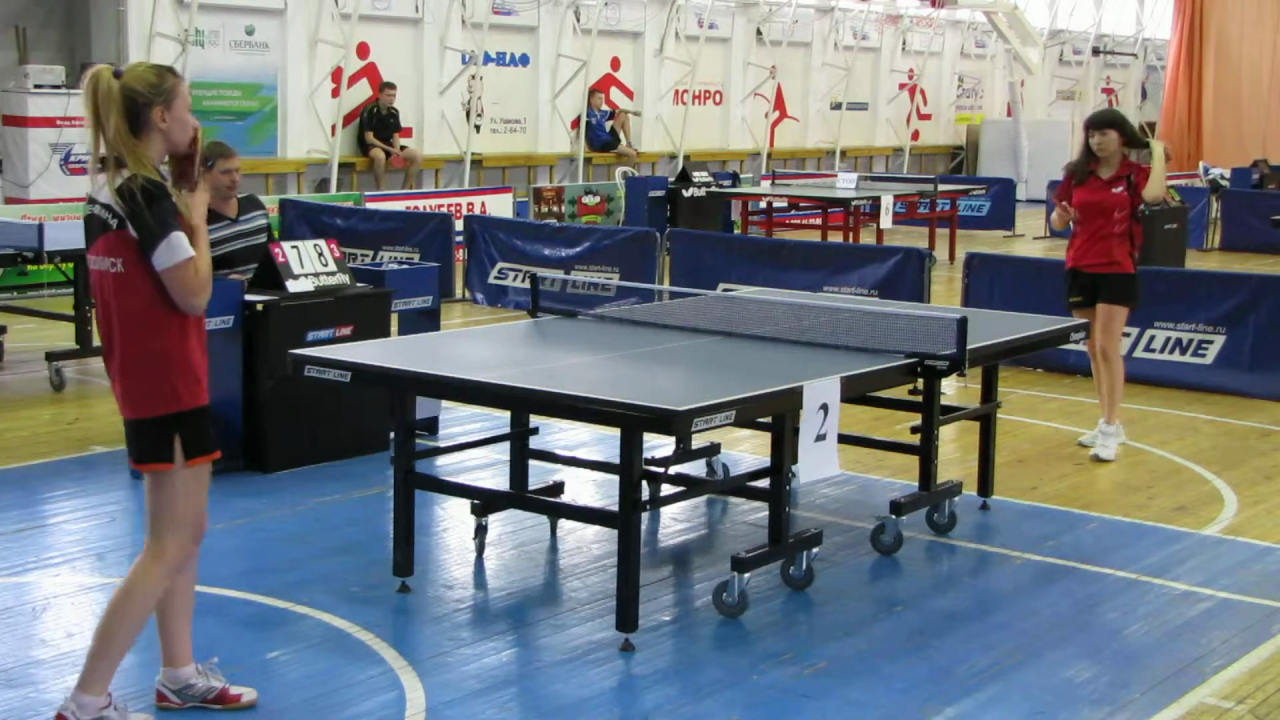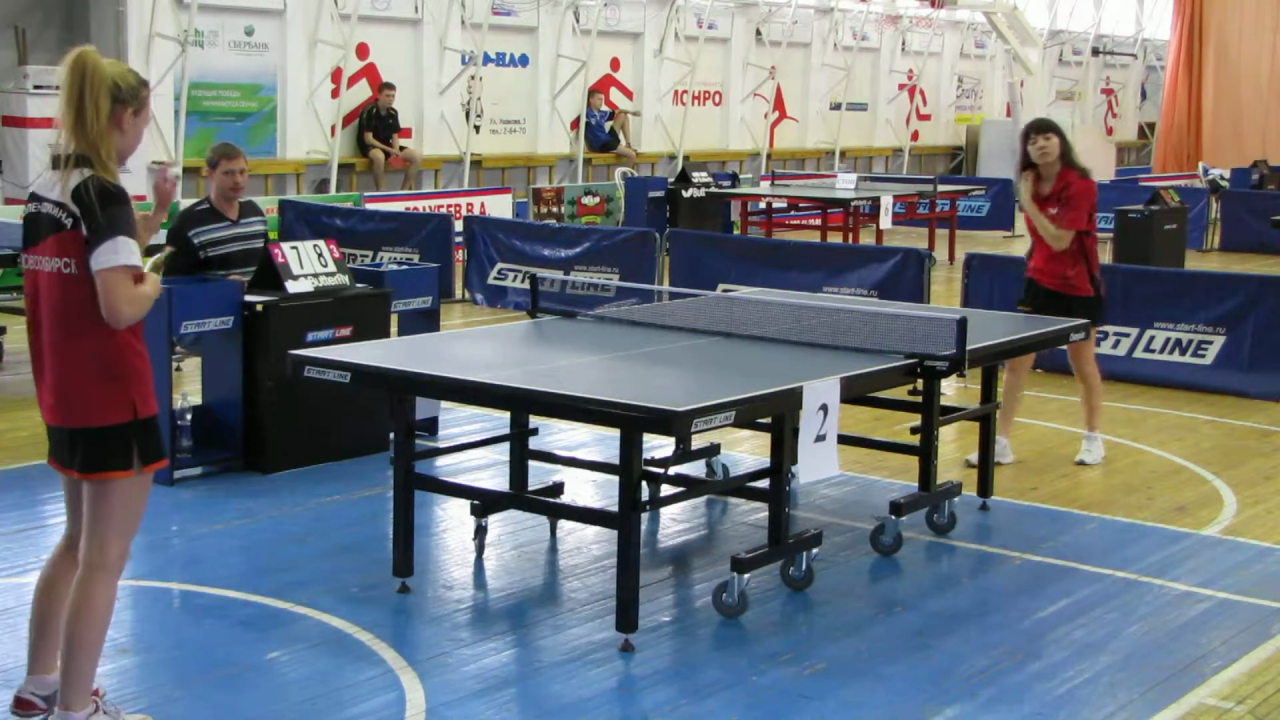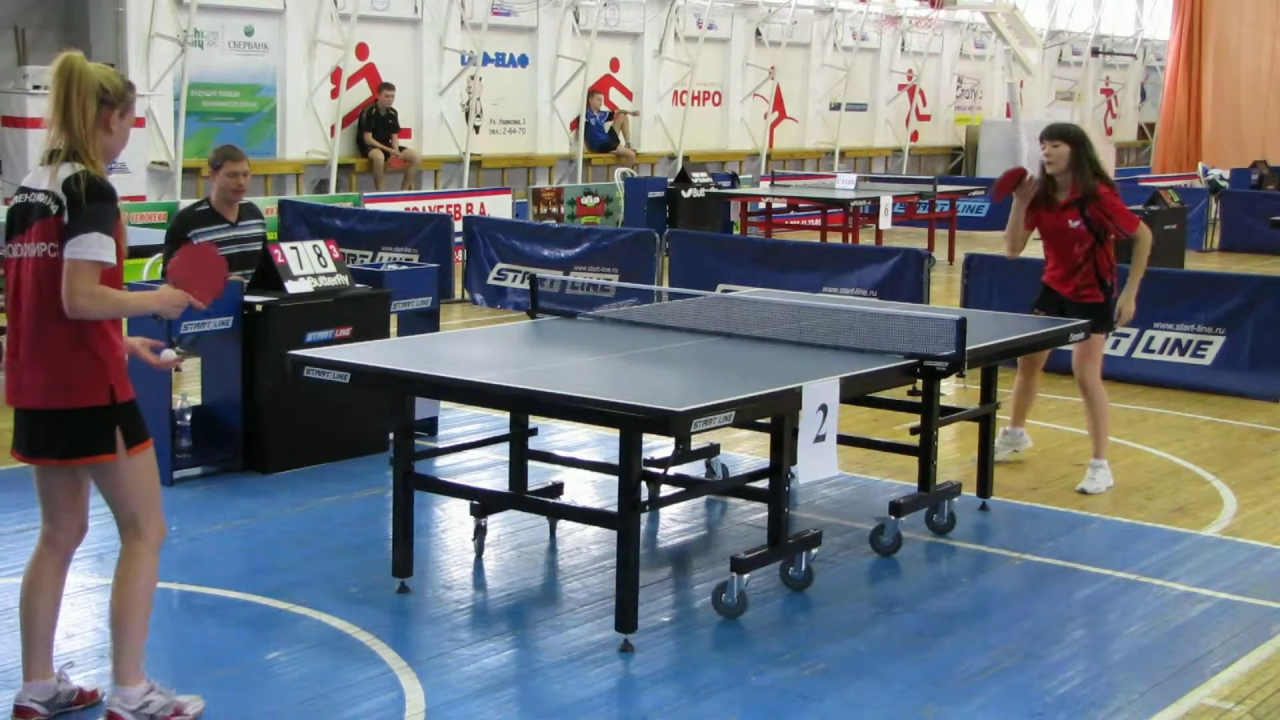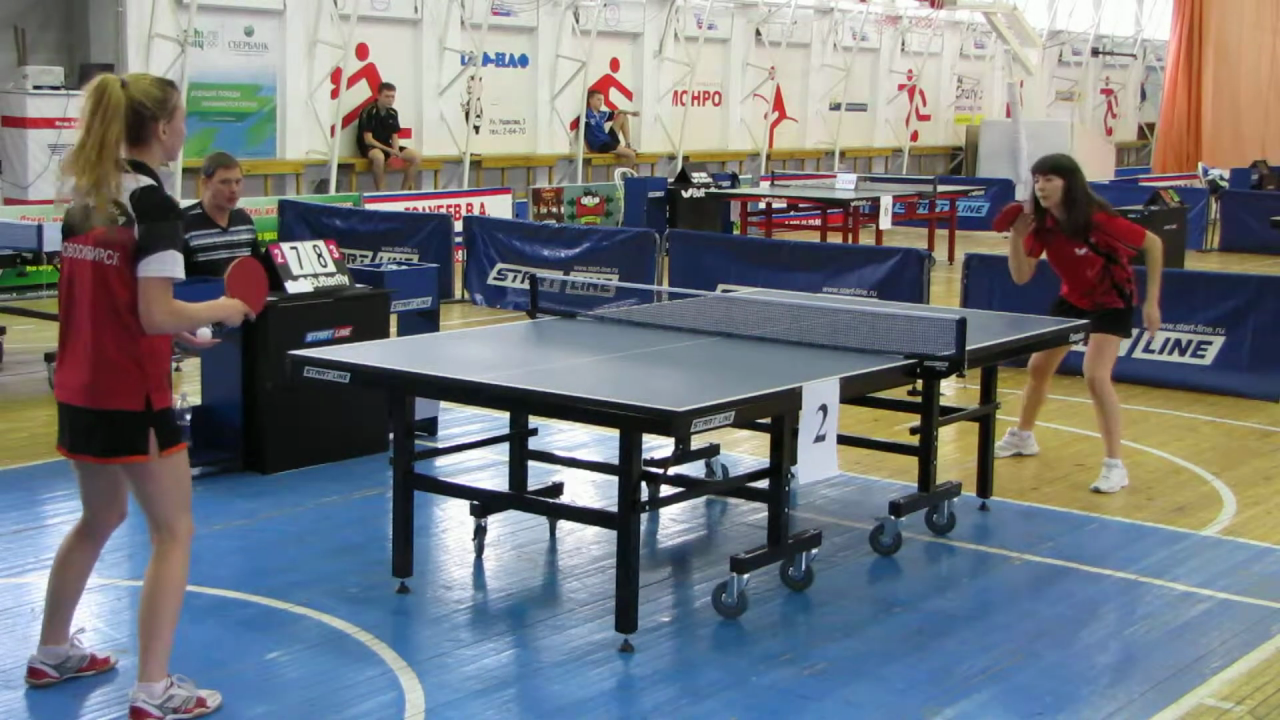
dt=1s
person 1, frame 1
left shoulder: (113, 186)
right shoulder: (147, 194)
left elbow: (159, 266)
right elbow: (194, 295)
left wrist: (184, 187)
right wrist: (197, 213)
left hip: (146, 382)
right hip: (167, 388)
left knee: (185, 534)
right knee: (166, 549)
person 1, frame 2
left shoulder: (44, 191)
right shoulder: (101, 193)
right elbow: (120, 306)
left wrist: (149, 224)
right wrist: (153, 283)
left hip: (63, 397)
right hip: (111, 399)
left knee: (77, 543)
right knee: (104, 559)
person 1, frame 3
right shoulder: (89, 190)
right elbow: (80, 297)
left wrist: (122, 339)
right wrist: (156, 300)
right hip: (89, 392)
left knee: (60, 535)
right knee: (144, 533)
person 1, frame 4
left shoulder: (85, 196)
right shoulder: (153, 204)
right elbow: (155, 315)
left wrist: (178, 325)
right wrist: (218, 308)
left hip: (79, 389)
right hip: (129, 396)
left knee: (102, 516)
right knee: (173, 534)
left ankle: (51, 652)
person 2, frame 1
left shoulder: (1137, 174)
right shoulder: (1076, 174)
left elbow: (1155, 196)
right elbow: (1057, 222)
left wrist: (1158, 153)
right wrist: (1062, 215)
left hip: (1118, 270)
right hip: (1080, 269)
left knee: (1108, 348)
right knee: (1094, 351)
left ankle: (1108, 431)
right ankle: (1111, 423)
person 2, frame 2
left shoulder: (1080, 184)
right shoulder: (1029, 184)
left elbow: (1060, 241)
left wrist: (1027, 202)
right wrist: (1036, 241)
left hip: (1078, 288)
right hip: (1038, 283)
left knee: (1083, 366)
right knee: (1016, 362)
left ankle: (1093, 437)
right ankle: (1000, 443)
person 2, frame 3
left shoulder: (1099, 196)
right shoulder: (1040, 194)
left elbow: (1143, 237)
right elbow: (1013, 249)
left wrist: (1129, 293)
right wrist: (1019, 205)
left hip: (1092, 295)
right hip: (1053, 288)
left knee: (1086, 376)
right knee: (1029, 362)
left ankle: (1100, 466)
right ankle: (1015, 434)
person 2, frame 4
left shoulder: (1098, 219)
right shoulder: (1039, 222)
left elbow: (1153, 244)
right elbow: (1021, 277)
left wrist: (1152, 301)
right wrist: (1016, 237)
left hip: (1111, 303)
right hip: (1071, 300)
left knee: (1095, 376)
right knee: (1037, 368)
left ankle: (1114, 465)
right ankle: (1022, 436)
